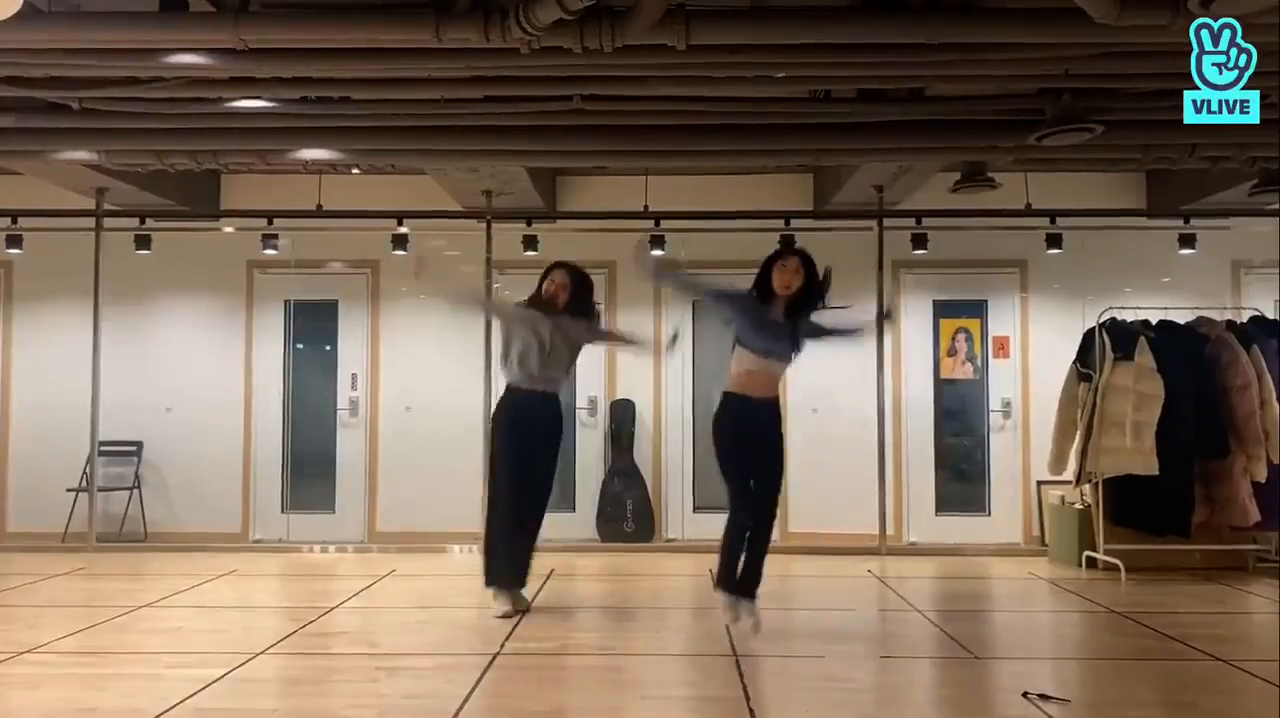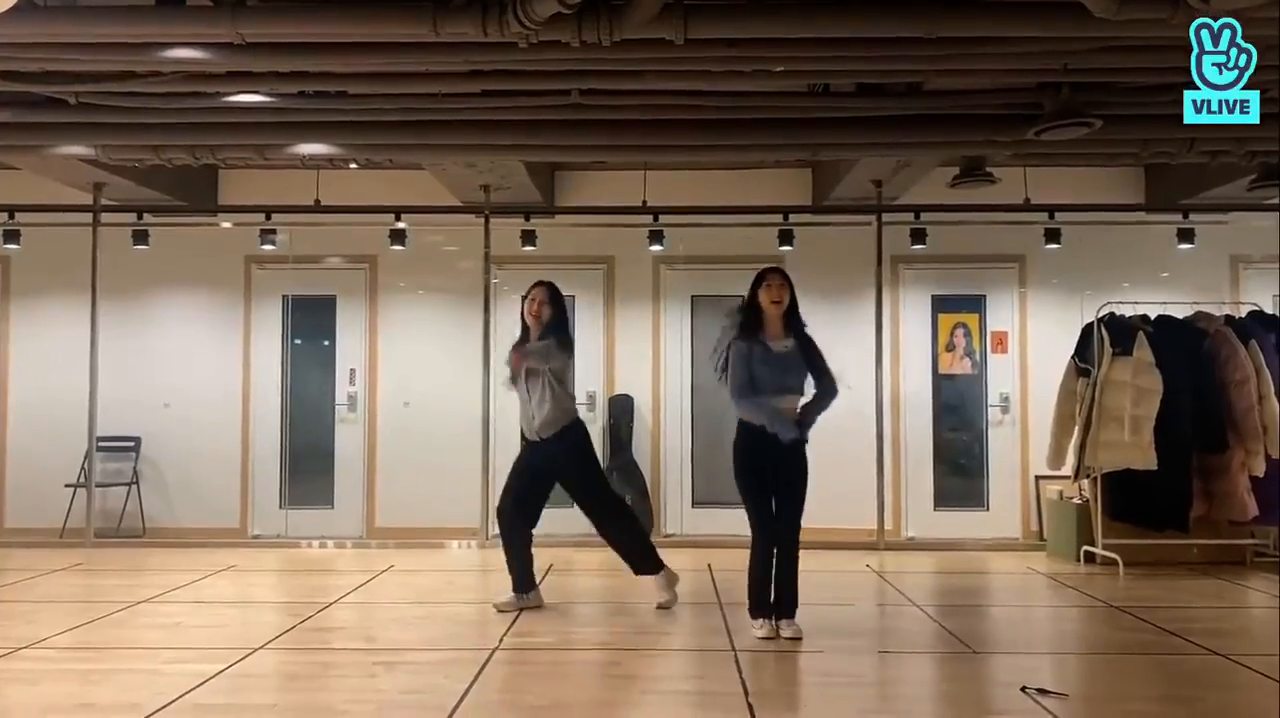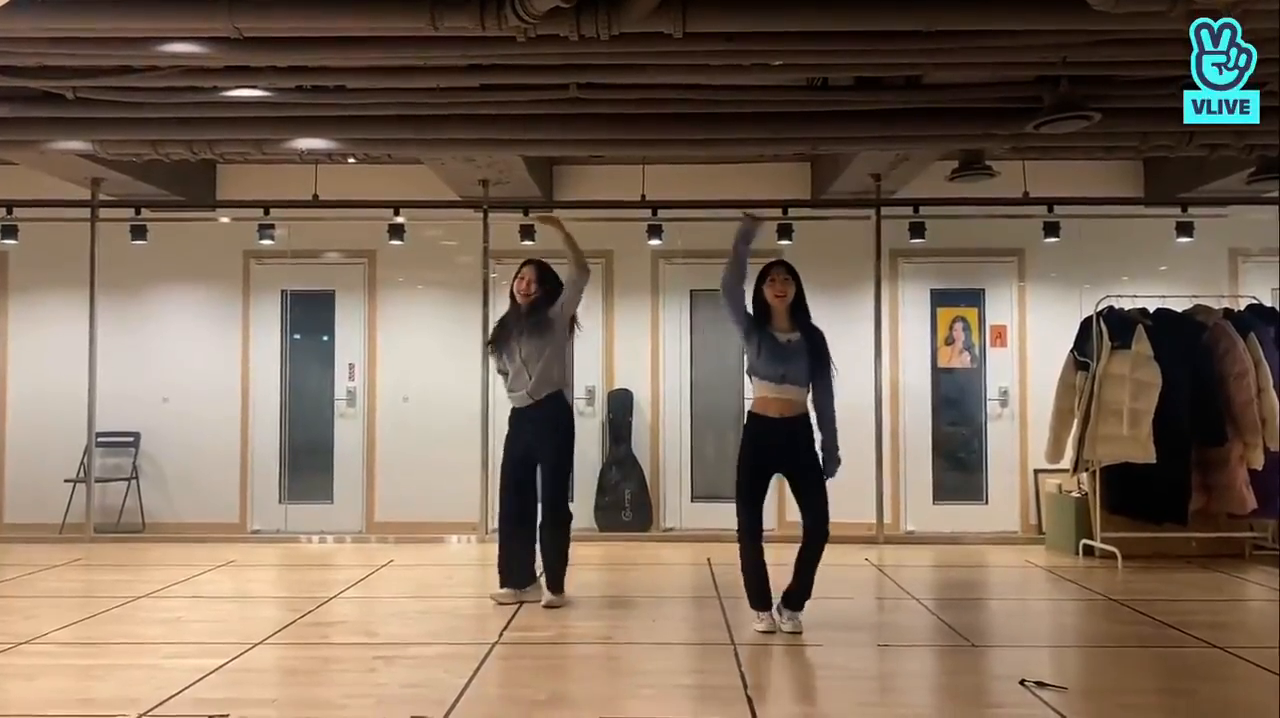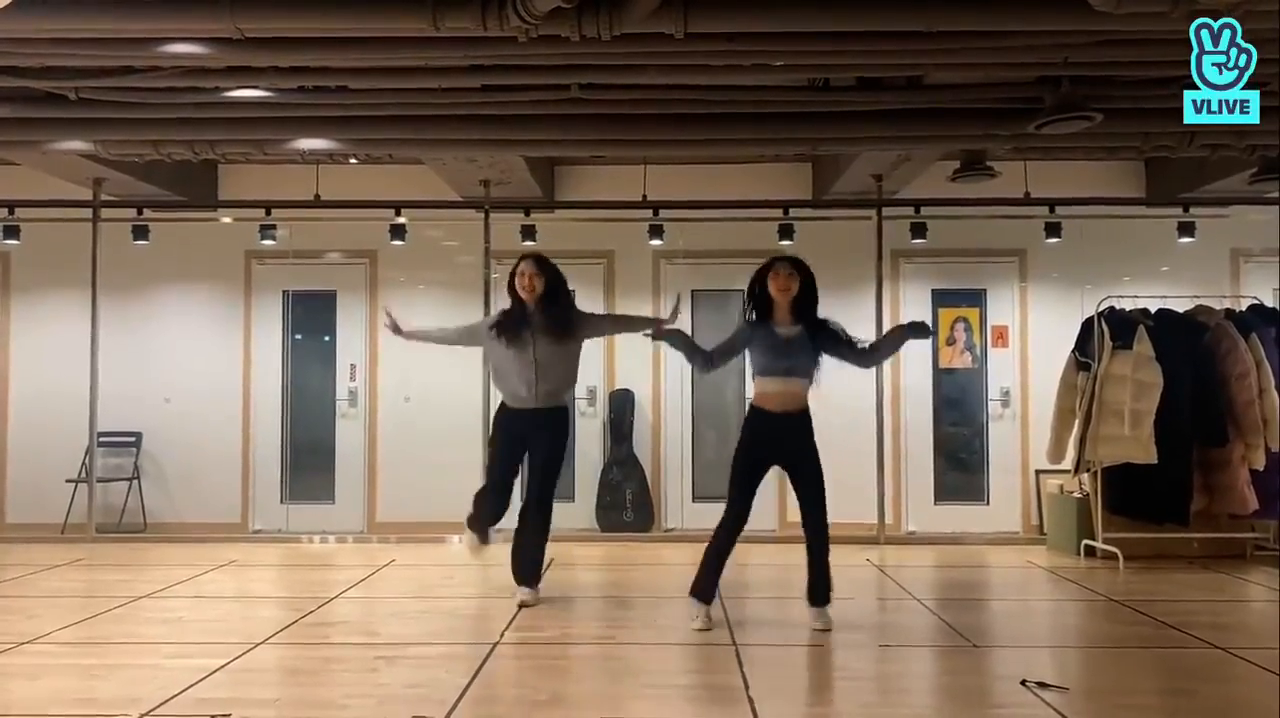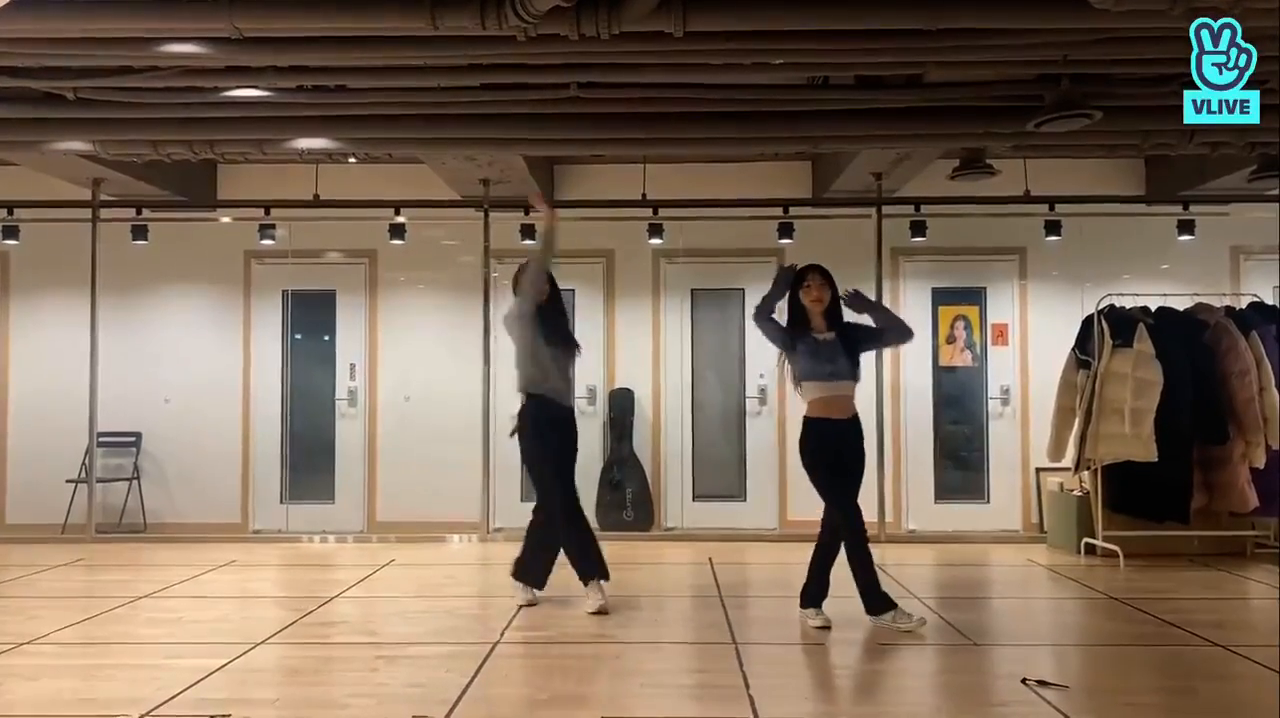
dt=0.7s
person 1, frame 1
left shoulder: (798, 321)
right shoulder: (746, 306)
left elbow: (820, 329)
right elbow: (699, 290)
left wrist: (865, 327)
right wrist: (659, 270)
left hip: (768, 421)
right hip: (734, 415)
left knee: (766, 512)
right knee: (744, 507)
left ankle: (744, 594)
right ankle: (727, 585)
person 1, frame 2
left shoulder: (803, 343)
right shoulder: (744, 345)
left elbow: (828, 389)
right elbow: (740, 399)
left wrist: (806, 418)
right wrist: (775, 422)
left hip: (791, 442)
right hip: (752, 441)
left knee: (789, 532)
right knee: (763, 531)
left ankle: (785, 613)
right ankle: (759, 613)
person 1, frame 3
left shoulder: (812, 337)
right shoulder: (753, 330)
left elbow: (824, 396)
right elbow: (730, 293)
left wrist: (831, 446)
right wrist: (742, 242)
left hip: (799, 435)
right hip: (758, 433)
left knee: (817, 527)
right knee: (748, 529)
left ankle: (792, 605)
right ankle: (762, 607)
person 1, frame 4
left shoulder: (817, 330)
right shoulder: (752, 329)
left elbow: (864, 358)
right elbow: (708, 362)
left wrist: (898, 336)
right wrist: (678, 339)
left hip: (797, 429)
right hip: (759, 426)
left knee: (816, 521)
right knee: (734, 518)
left ankle: (818, 603)
right ankle: (702, 599)
person 1, frame 5
left shoulder: (849, 334)
right shoulder: (792, 340)
left elbow: (902, 333)
right elbow: (760, 316)
left wrist: (868, 307)
right wrist: (781, 283)
left hip: (850, 433)
right hip: (817, 436)
left knee: (836, 520)
right knee: (851, 521)
left ankle: (811, 601)
right ankle: (880, 606)
person 2, frame 1
left shoulder: (578, 325)
right shoulder: (521, 315)
left elbow: (610, 335)
right elbow: (488, 305)
left hip: (548, 414)
right hip: (515, 408)
left knee: (535, 500)
right knee: (505, 493)
left ankle: (513, 584)
right ankle: (501, 587)
person 2, frame 2
left shoulder: (558, 344)
right shoulder: (521, 348)
left elbow: (542, 355)
left wrist: (524, 356)
left hip: (567, 440)
right hip: (534, 445)
left knee: (606, 509)
right knee: (510, 512)
left ankle: (659, 573)
right ankle: (525, 590)
person 2, frame 3
left shoulder: (555, 315)
right shoulder: (507, 325)
left elbow: (580, 275)
left wrist: (560, 230)
right wrist: (518, 386)
left hip: (552, 413)
right hip: (520, 417)
left knee: (554, 500)
right knee: (512, 500)
left ankle: (554, 584)
right ankle: (519, 581)
person 2, frame 4
left shoulder: (566, 319)
right shoulder: (500, 323)
left elbow: (610, 323)
right elbow: (458, 334)
left wrist: (660, 323)
right wrist: (408, 334)
left hip: (552, 418)
right hip: (512, 416)
left knee: (538, 499)
right knee: (497, 490)
left ankle: (527, 582)
right ankle: (478, 525)
person 2, frame 5
left shoulder: (553, 324)
right shoulder: (520, 316)
right elbow: (534, 268)
right wrist: (547, 223)
left hip: (557, 417)
right hip: (539, 418)
left knee: (553, 501)
right knee: (564, 500)
left ankle: (527, 578)
right ankle: (594, 581)
